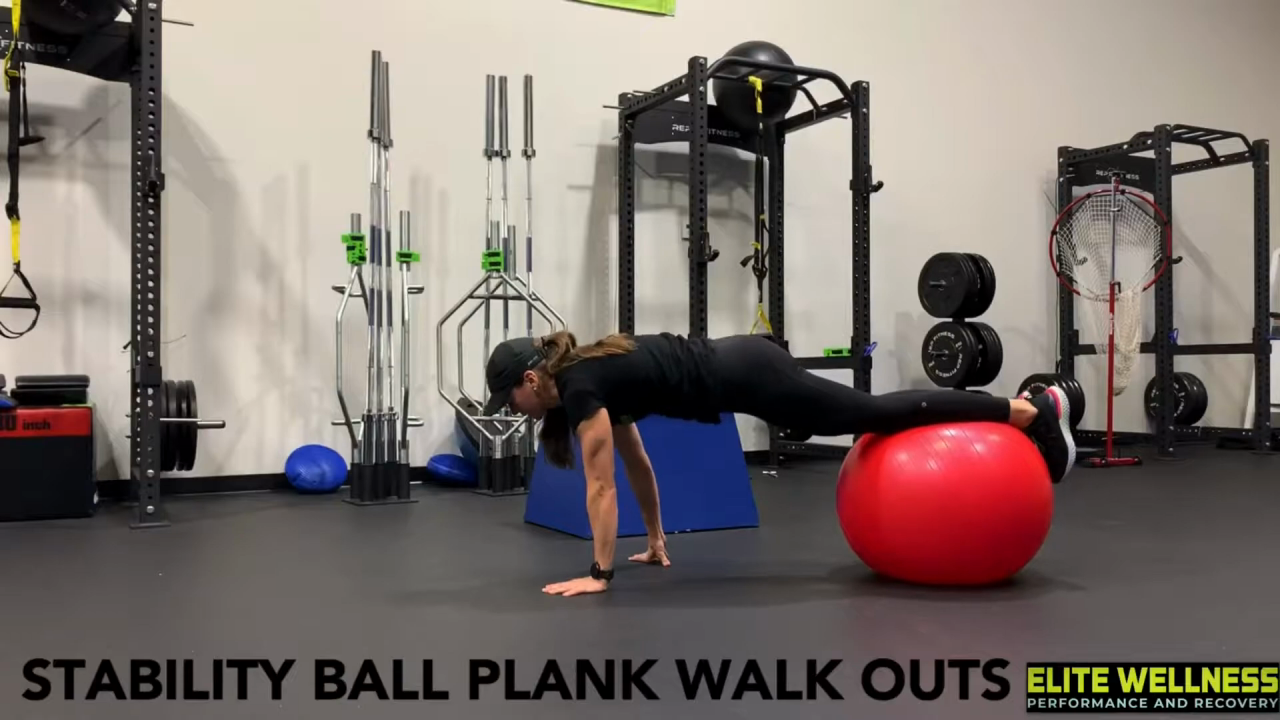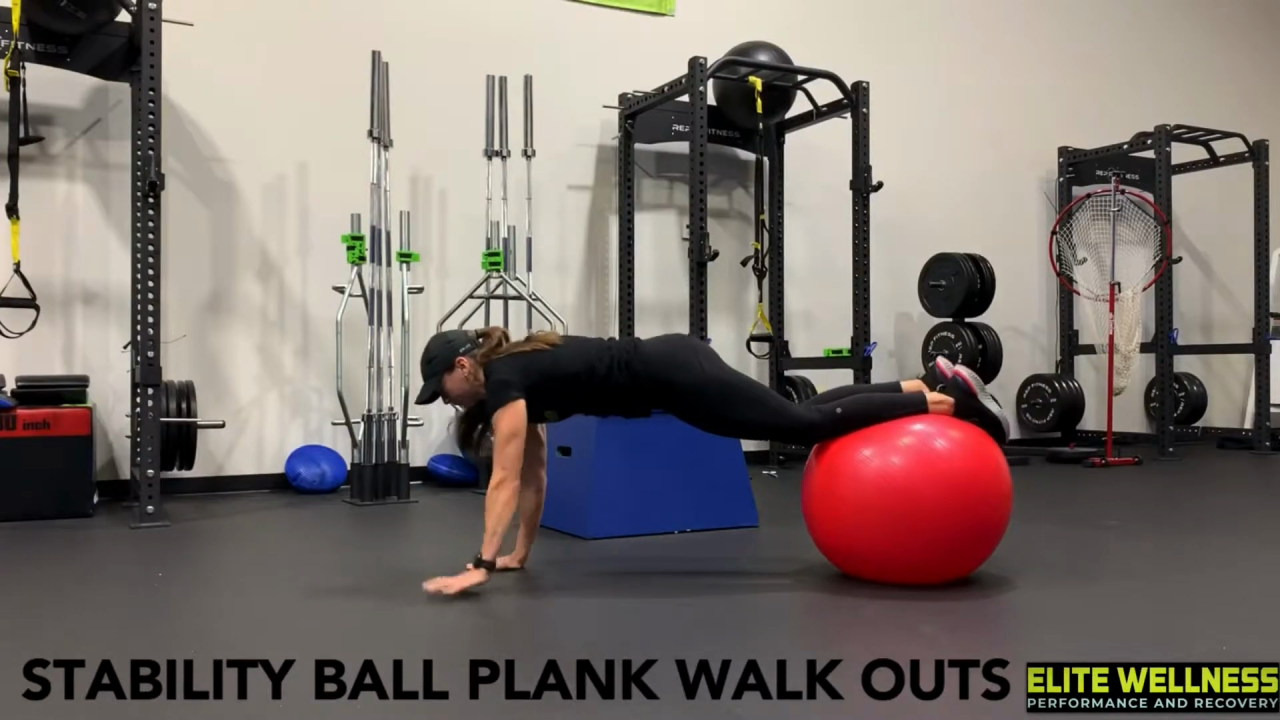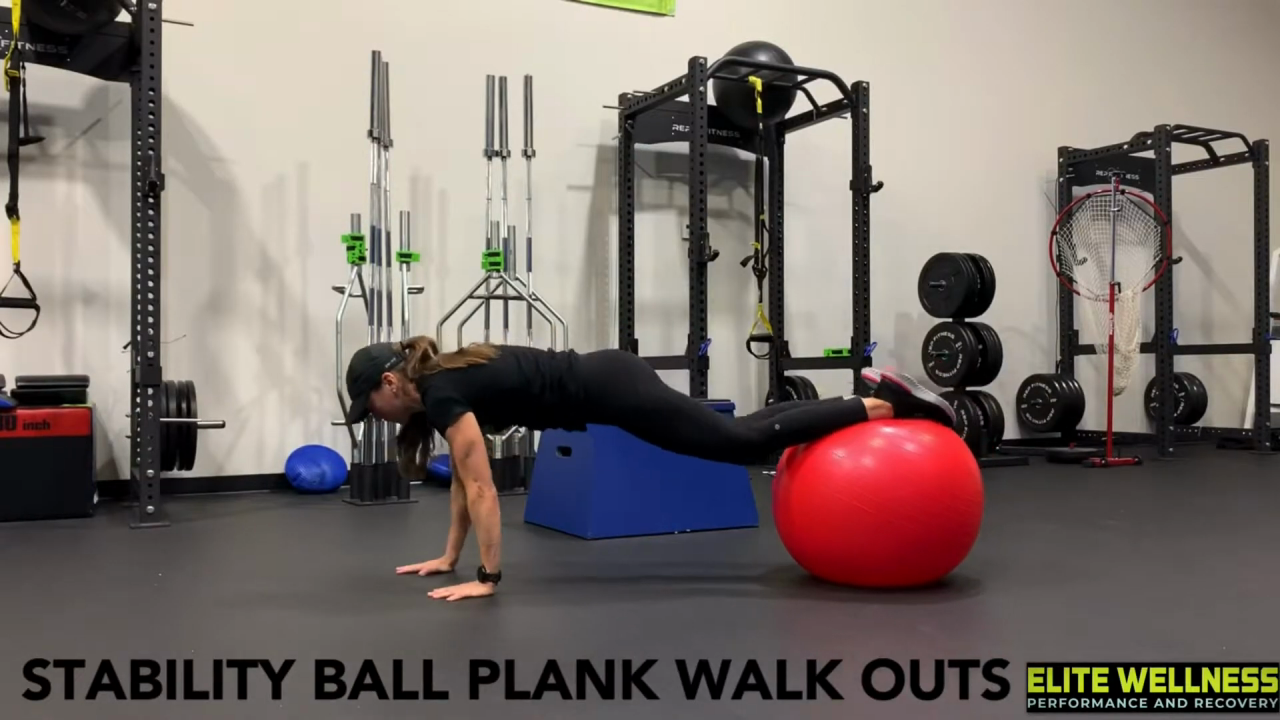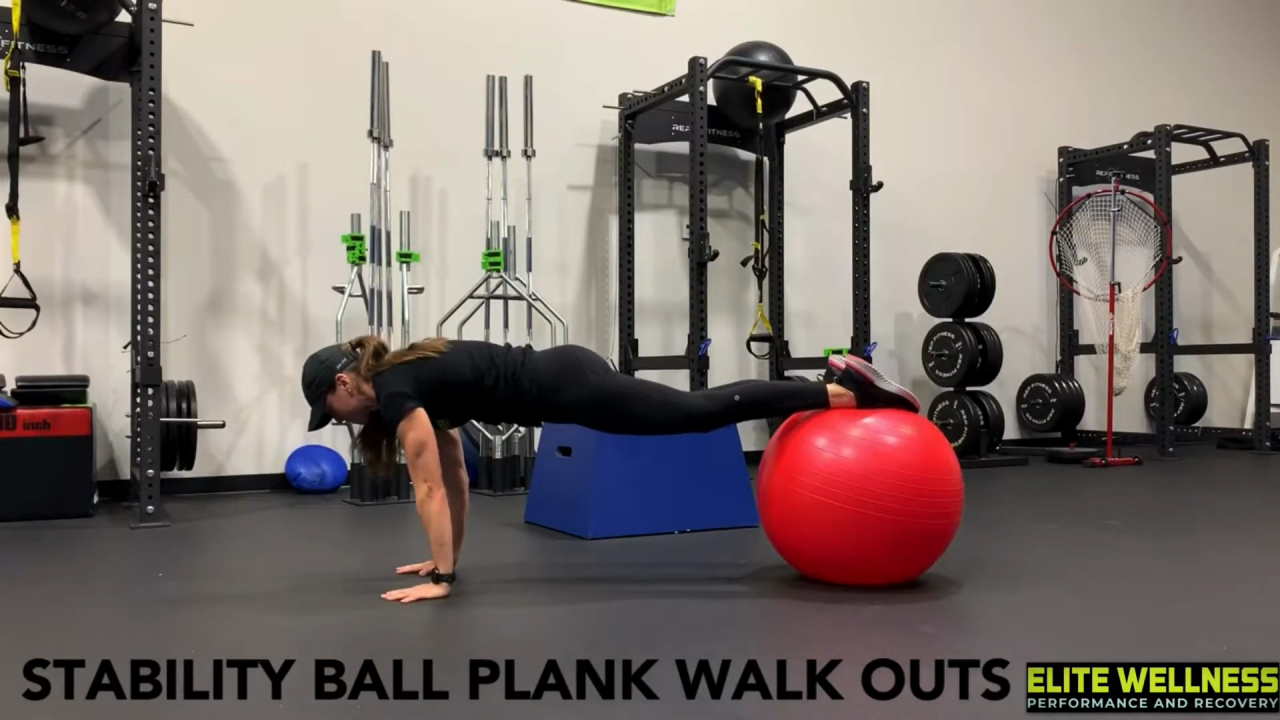
dt=1s
person 1, frame 1
left shoulder: (578, 387)
right shoulder: (593, 377)
left elbow: (601, 487)
right elbow: (638, 463)
left wrist: (599, 573)
right wrist: (656, 538)
left hip: (746, 378)
right hip: (740, 362)
left knee: (882, 415)
right knee: (877, 412)
left ankle: (1032, 413)
right ankle: (1021, 407)
person 1, frame 2
left shoulder: (503, 379)
right shoulder: (516, 377)
left elbow: (508, 478)
right elbow: (531, 477)
left wrist: (482, 565)
right wrist: (521, 552)
left hip: (672, 373)
right hip: (669, 374)
left knee: (809, 424)
right knee: (802, 415)
left ankle: (951, 402)
right ankle: (922, 386)
person 1, frame 3
left shoulder: (441, 394)
right shoulder: (447, 384)
left elbow: (481, 489)
right elbow: (465, 483)
left wrist: (488, 577)
right wrist: (449, 557)
left hip: (611, 389)
right hip: (608, 379)
left knee: (747, 442)
right knee: (740, 432)
left ankle: (887, 403)
right ankle: (865, 397)
person 1, frame 4
left shoulder: (394, 390)
right shoulder: (415, 380)
left elbow: (429, 489)
right elbow: (455, 477)
left wrist: (442, 577)
right wrist: (446, 556)
left hip: (566, 385)
right hip: (565, 375)
left knee: (705, 410)
right knee: (704, 408)
left ankle: (848, 390)
right ankle: (833, 382)
